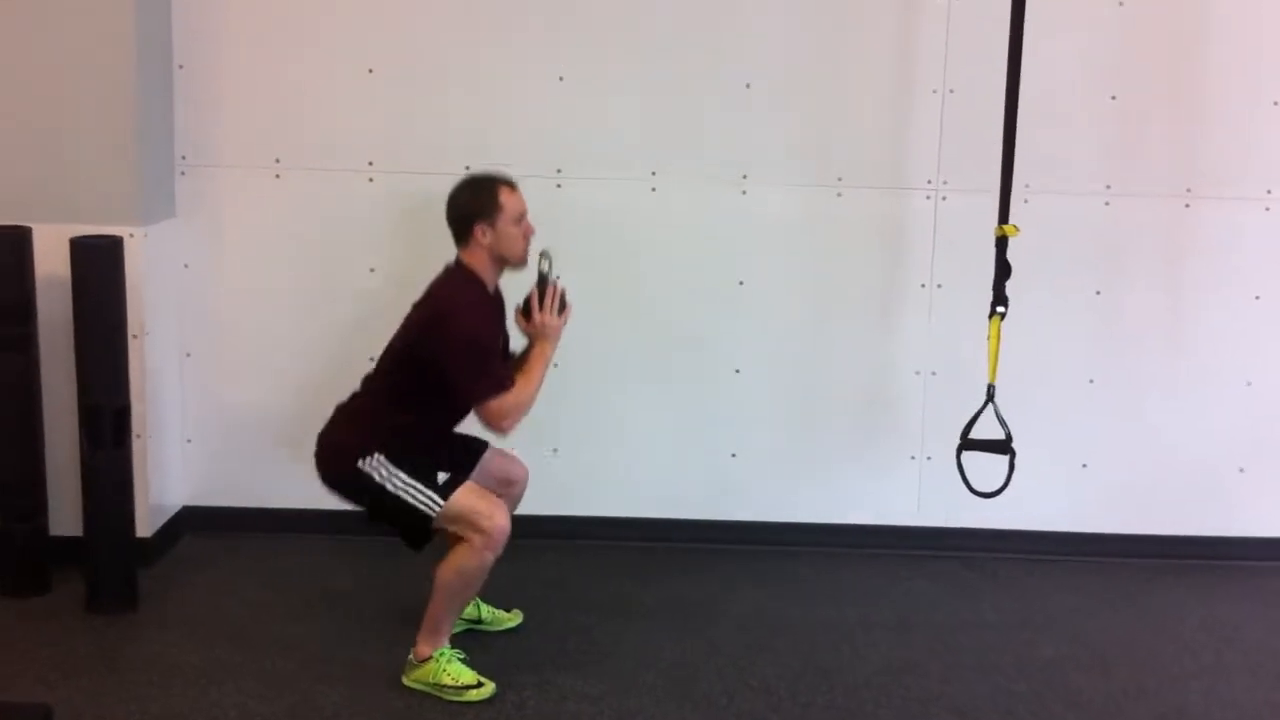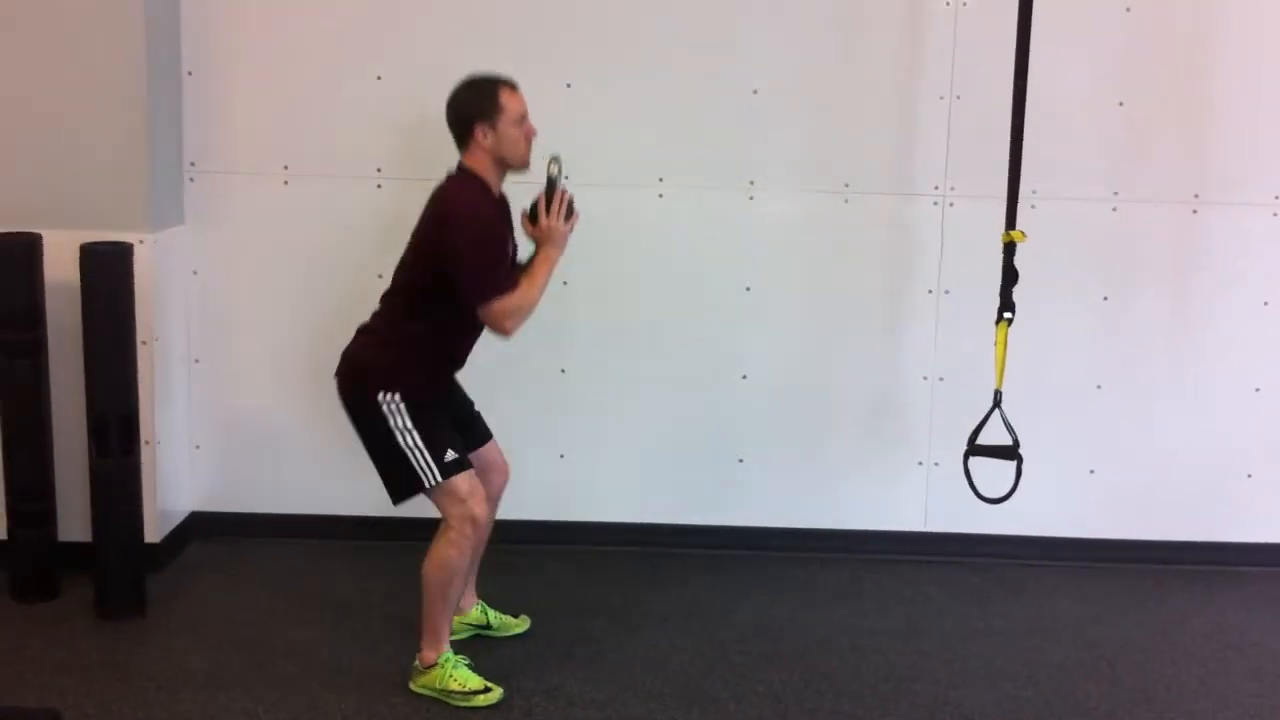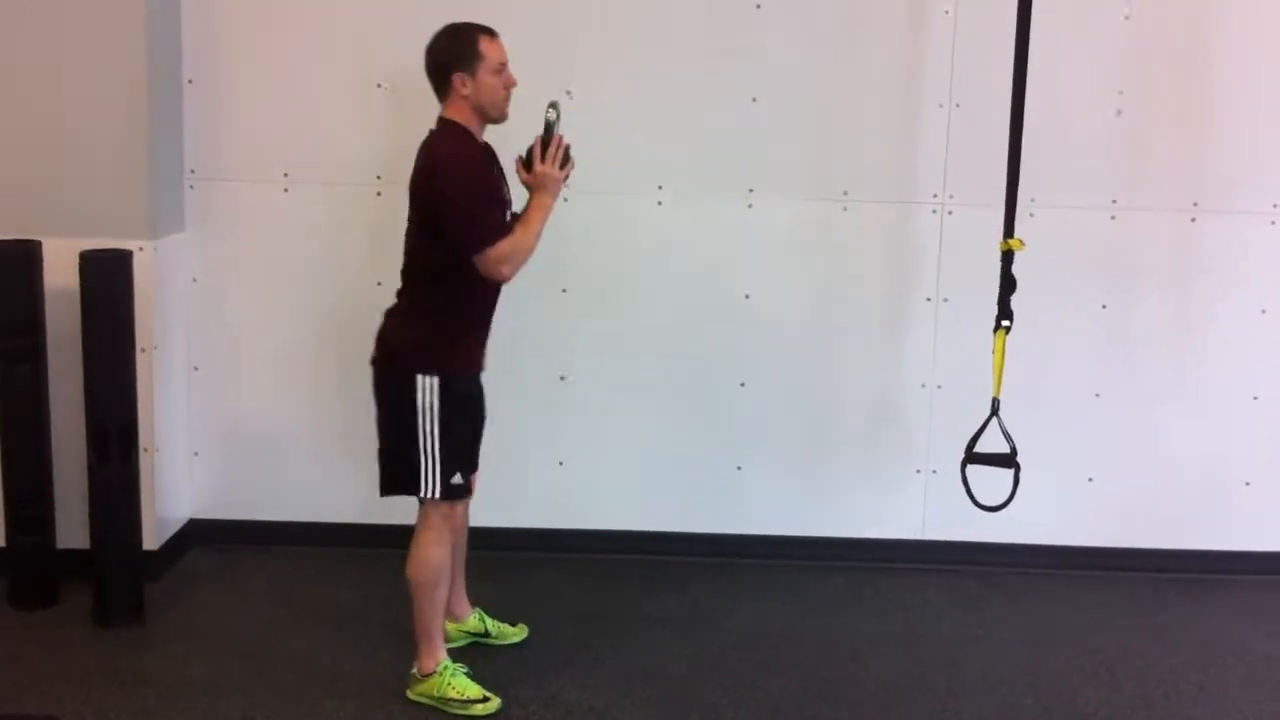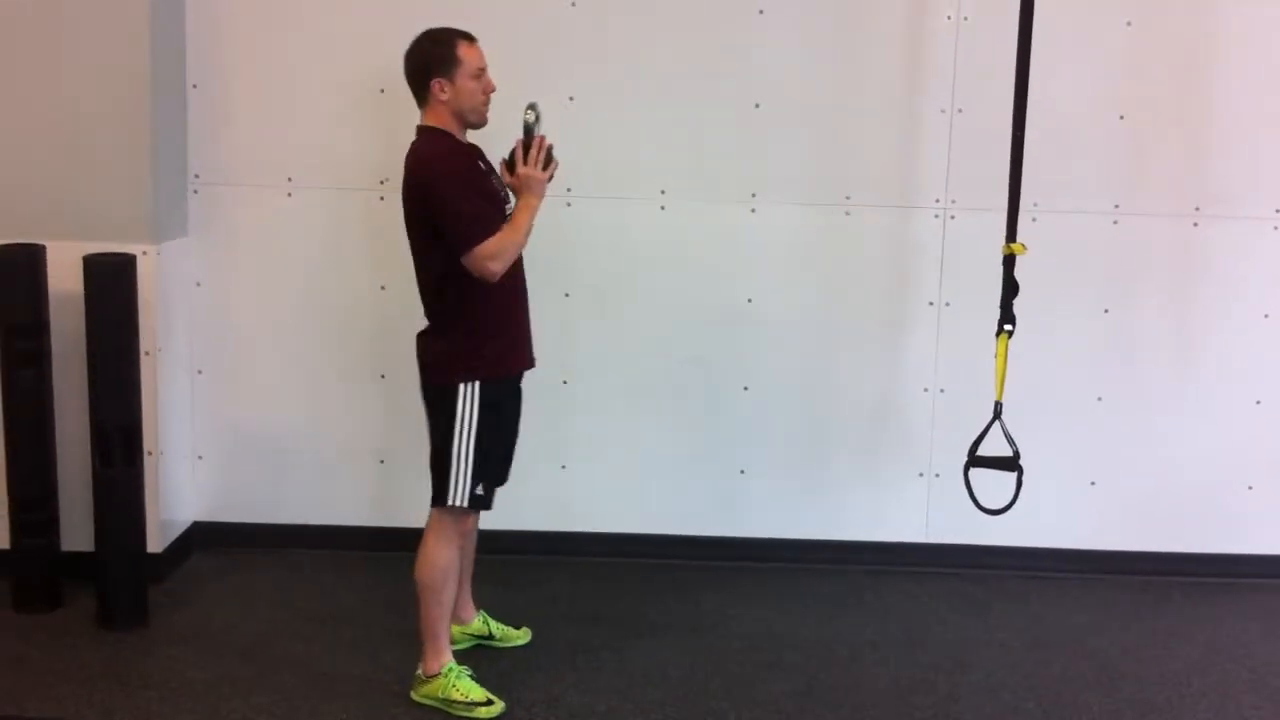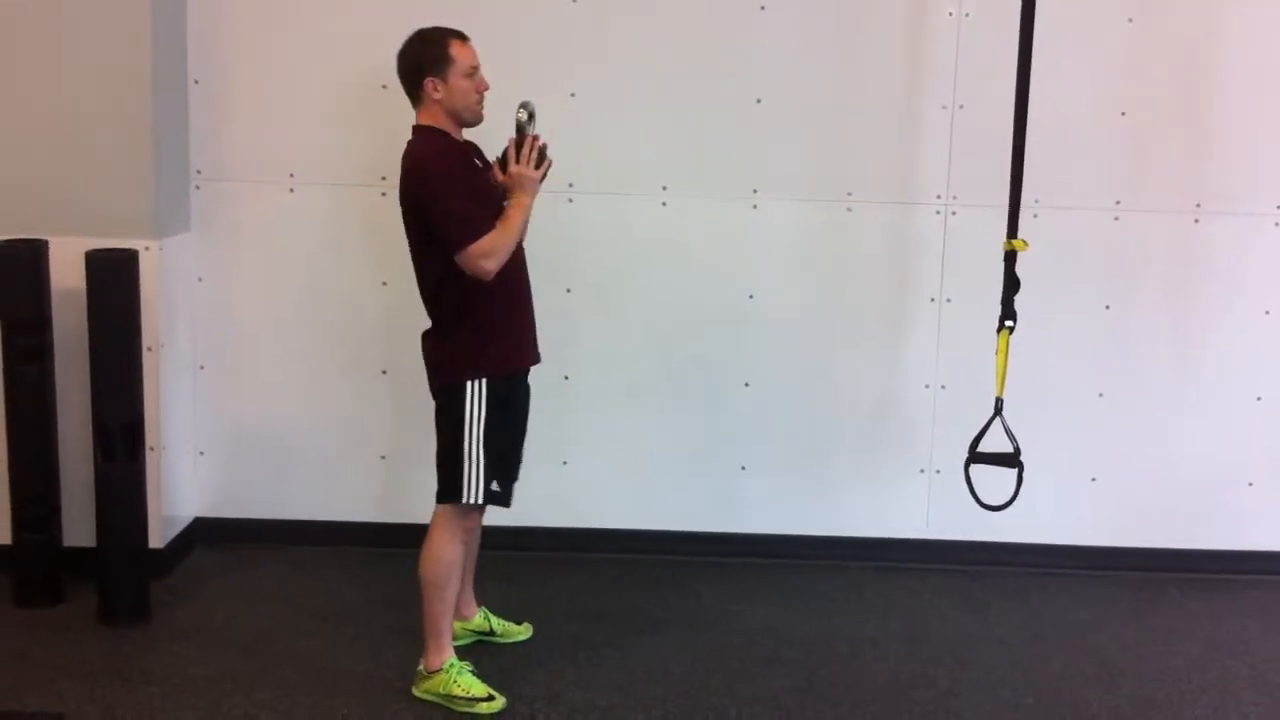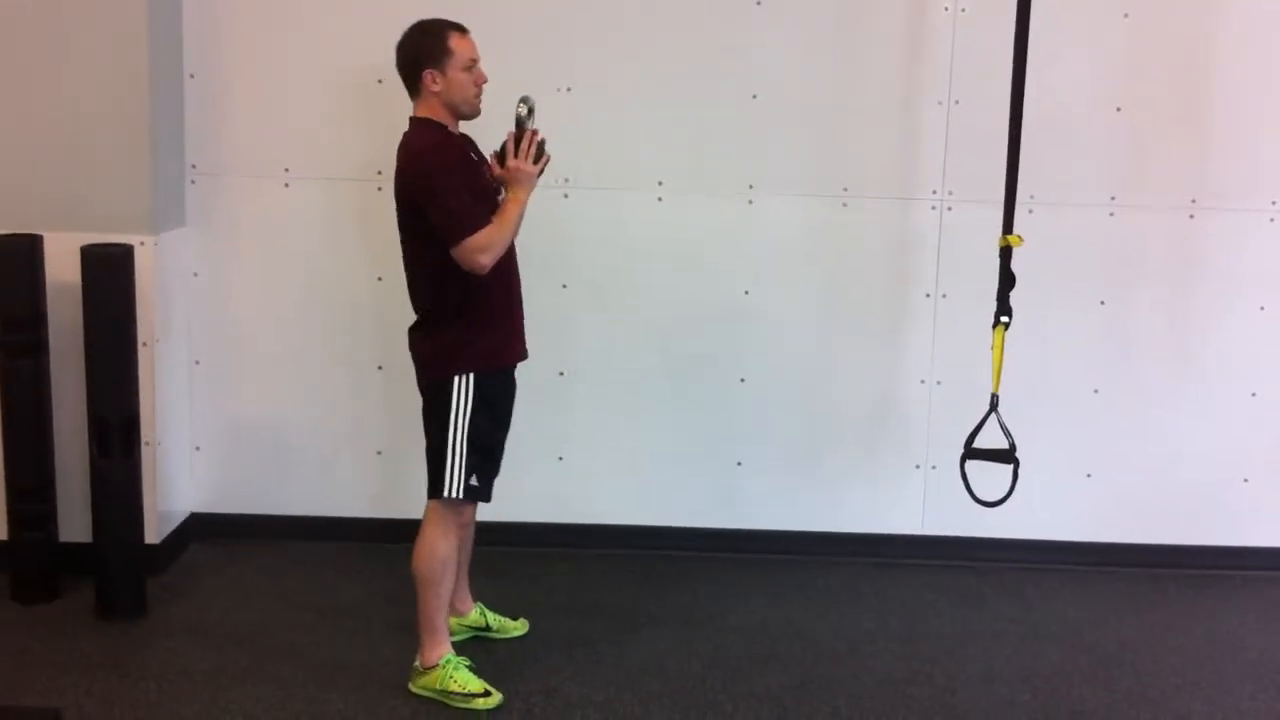
dt=0.3s
person 1, frame 1
left shoulder: (479, 290)
right shoulder: (460, 307)
left elbow: (497, 382)
right elbow: (502, 414)
left wrist: (532, 341)
right wrist: (546, 344)
left hip: (407, 434)
right hip: (362, 450)
left knee: (511, 477)
right knee: (487, 522)
left ankle: (457, 602)
right ankle: (426, 657)
person 1, frame 2
left shoulder: (485, 199)
right shoulder: (465, 209)
left elbow: (501, 294)
right elbow: (506, 317)
left wrist: (541, 246)
right wrist: (551, 248)
left hip: (421, 372)
right hip: (385, 381)
left knee: (493, 474)
right knee: (468, 509)
left ankle: (463, 607)
right ankle: (432, 662)
person 1, frame 3
left shoulder: (467, 150)
right shoulder: (454, 157)
left elbow: (491, 246)
right elbow: (501, 261)
left wrist: (532, 190)
right wrist: (545, 195)
left hip: (450, 354)
right hip: (423, 360)
left knee: (458, 495)
right knee: (440, 507)
left ankle: (458, 616)
person 1, frame 4
left shoulder: (458, 154)
right shoulder: (438, 161)
left elbow: (490, 244)
right elbow: (490, 259)
left wrist: (518, 191)
right wrist: (531, 195)
left hip: (488, 359)
right hip: (467, 366)
left knee: (469, 504)
right knee: (452, 511)
left ankle: (462, 618)
person 1, frame 5
left shoulder: (457, 153)
right shoulder: (432, 161)
right elbow: (483, 259)
left wrist: (512, 188)
right wrist: (524, 194)
left hip: (495, 354)
right hip: (473, 362)
left knee: (474, 498)
right knee: (457, 506)
left ankle: (466, 614)
person 1, frame 6
left shoulder: (453, 146)
right shoulder: (428, 154)
left elbow: (482, 234)
right elbow: (478, 252)
left wrist: (508, 182)
right wrist: (520, 189)
left hip: (482, 350)
right hip: (460, 357)
left knee: (467, 495)
right knee: (449, 503)
left ankle: (461, 609)
right ankle: (432, 660)
